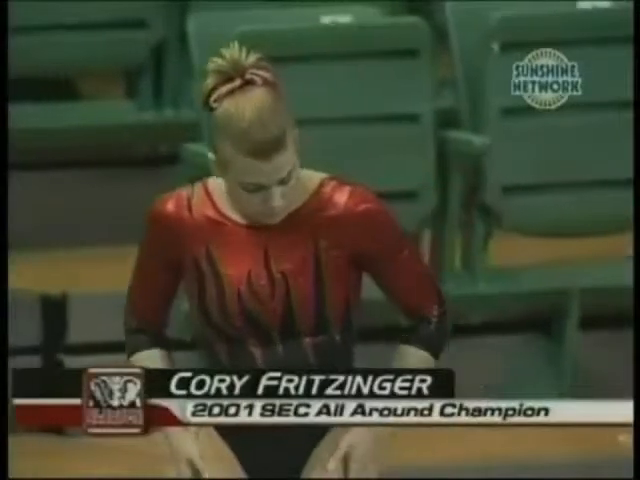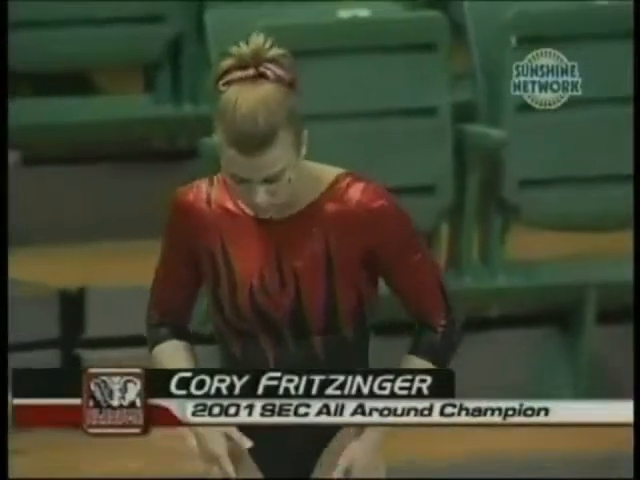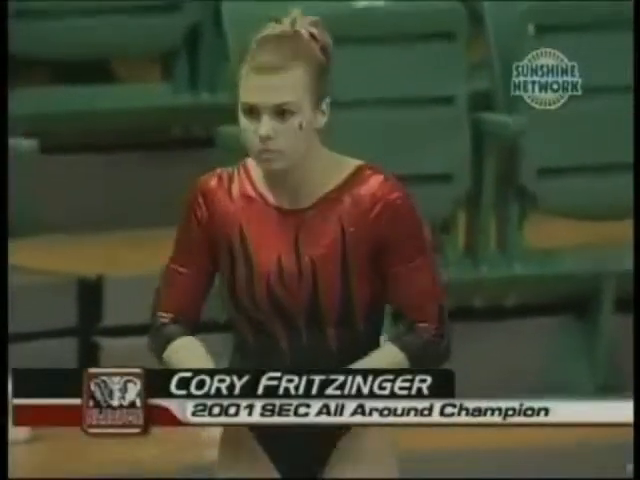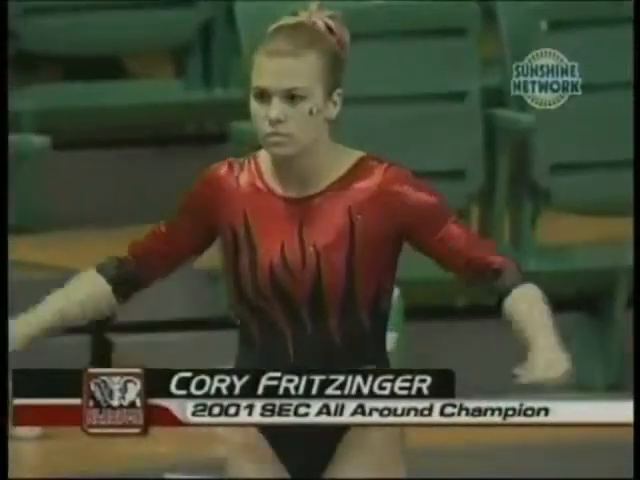
dt=0.4s
person 1, frame 1
left shoulder: (351, 214)
right shoulder: (178, 221)
left elbow: (430, 319)
right elbow: (142, 331)
left wrist: (374, 422)
right wrist: (176, 428)
left hip: (326, 439)
right hip: (227, 444)
person 1, frame 2
left shoulder: (365, 210)
right shoulder: (195, 211)
left elbow: (438, 328)
right elbow: (164, 324)
left wrist: (373, 432)
left hip: (339, 436)
right hip: (244, 440)
person 1, frame 3
left shoulder: (378, 201)
right shoulder: (216, 198)
left elbow: (430, 336)
right elbow: (170, 323)
left hip: (350, 432)
right hip: (254, 435)
person 1, frame 4
left shoulder: (384, 191)
right shoulder: (223, 188)
left elbow: (499, 273)
right elbow: (130, 271)
left wrist: (545, 343)
right wrist: (26, 326)
left hip: (357, 430)
right hip: (258, 431)
